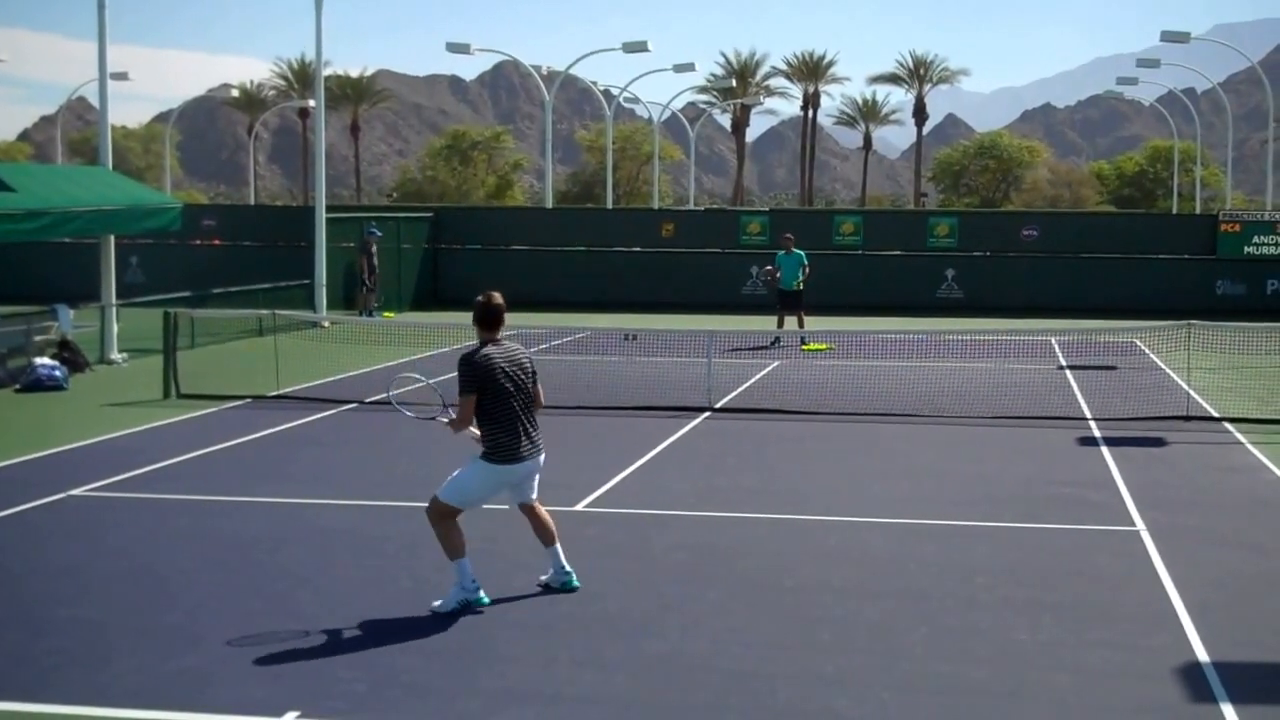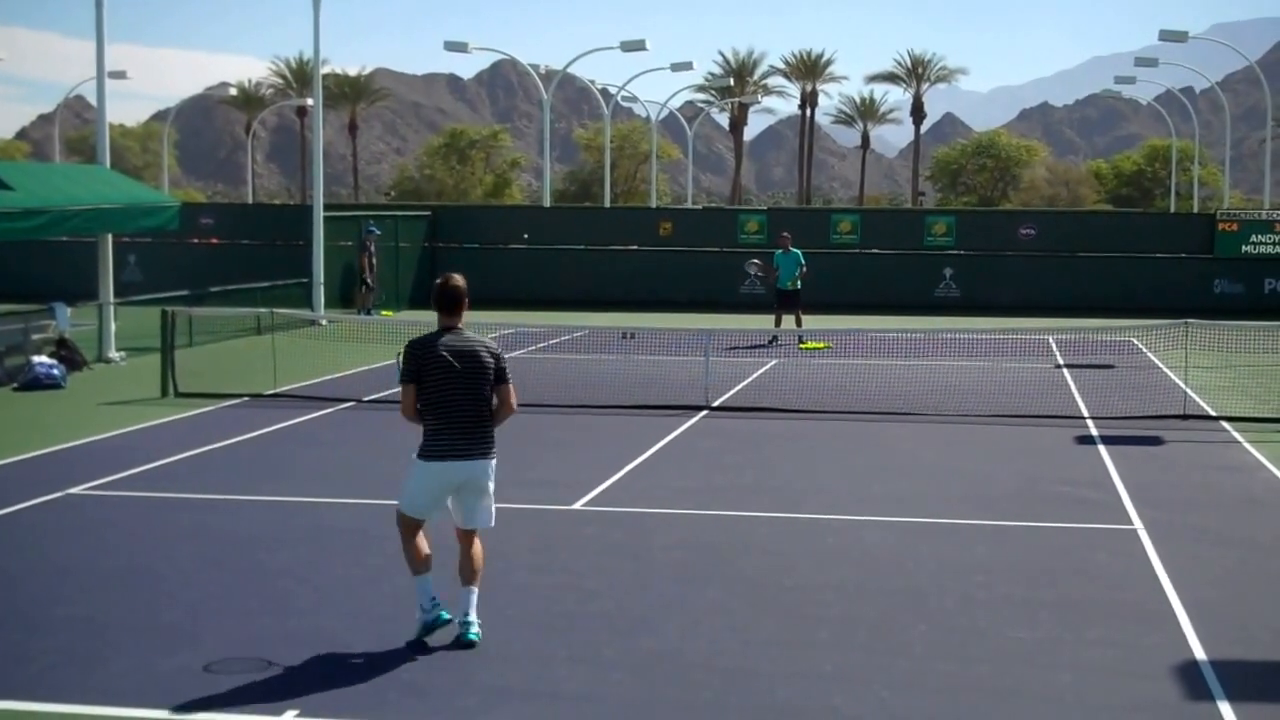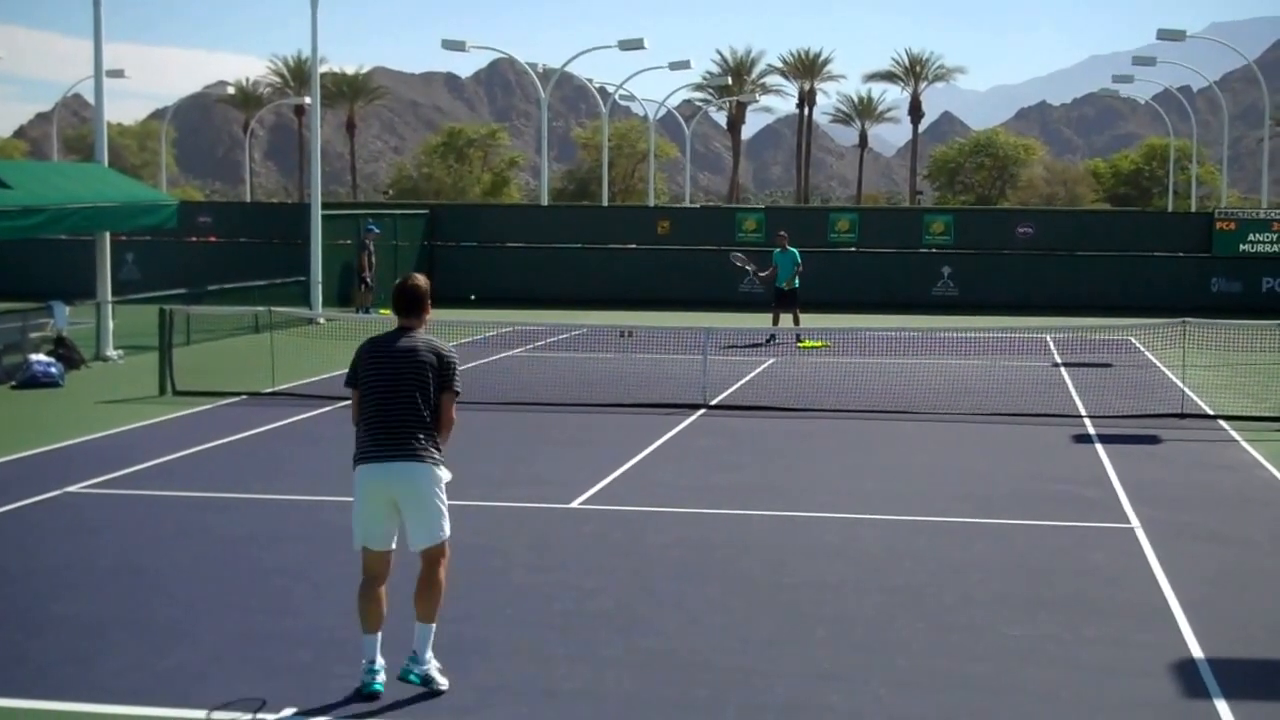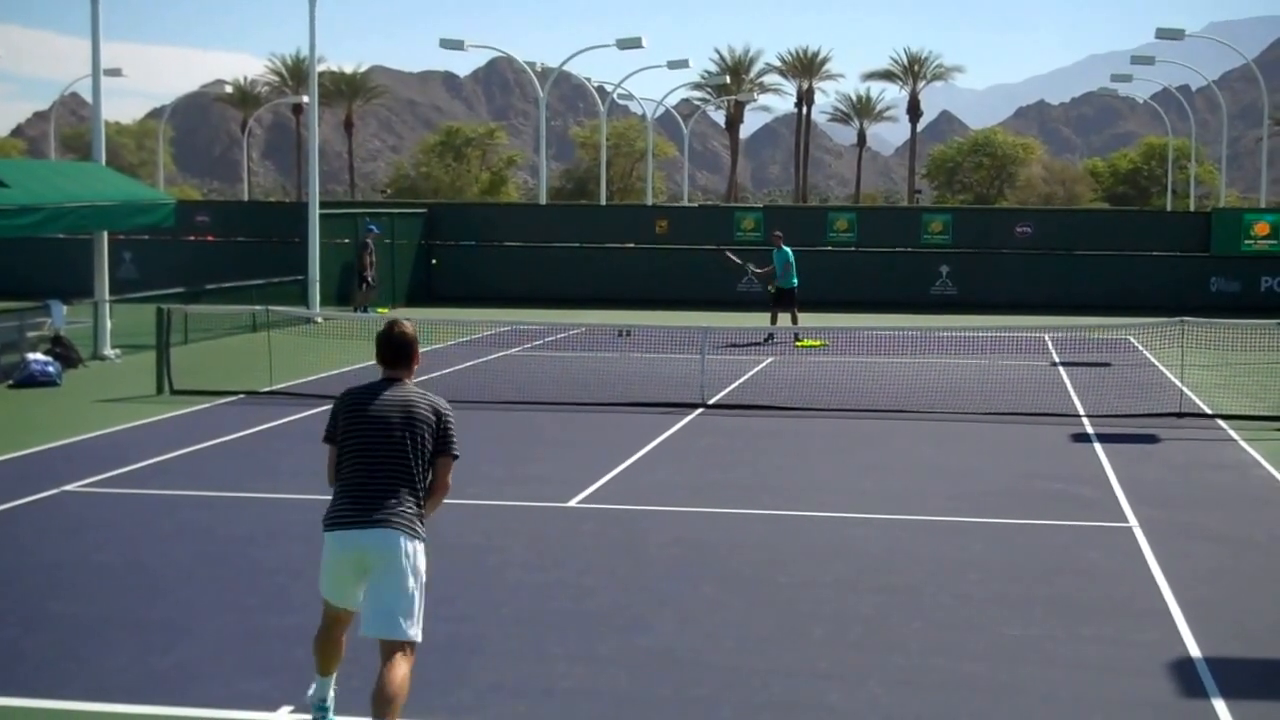
dt=0.4s
person 1, frame 1
left shoulder: (471, 360)
right shoulder: (521, 353)
left elbow: (465, 417)
right elbow: (537, 401)
left wrist: (459, 425)
left hip: (498, 460)
right hip: (533, 452)
left knee: (439, 511)
right knee: (529, 505)
left ankle: (467, 589)
right ankle: (562, 572)
person 1, frame 2
left shoulder: (417, 349)
right shoulder: (490, 349)
left elbow: (408, 411)
right elbow: (508, 407)
left hip: (434, 458)
right hip: (479, 458)
left knee: (409, 523)
right knee: (468, 537)
left ankle: (430, 604)
right ankle: (469, 620)
person 1, frame 3
left shoulder: (367, 350)
right shoulder: (441, 353)
left elbow: (357, 414)
right elbow: (447, 417)
left hip: (370, 468)
right hip: (419, 468)
left knee: (374, 569)
right knee: (434, 560)
left ankle: (373, 669)
right ankle: (422, 661)
person 1, frame 4
left shoulder: (348, 400)
right shoulder: (436, 409)
left elbow: (333, 472)
right elbow: (442, 484)
left hip: (341, 530)
right hip: (396, 536)
left knee: (335, 618)
right knee: (397, 651)
